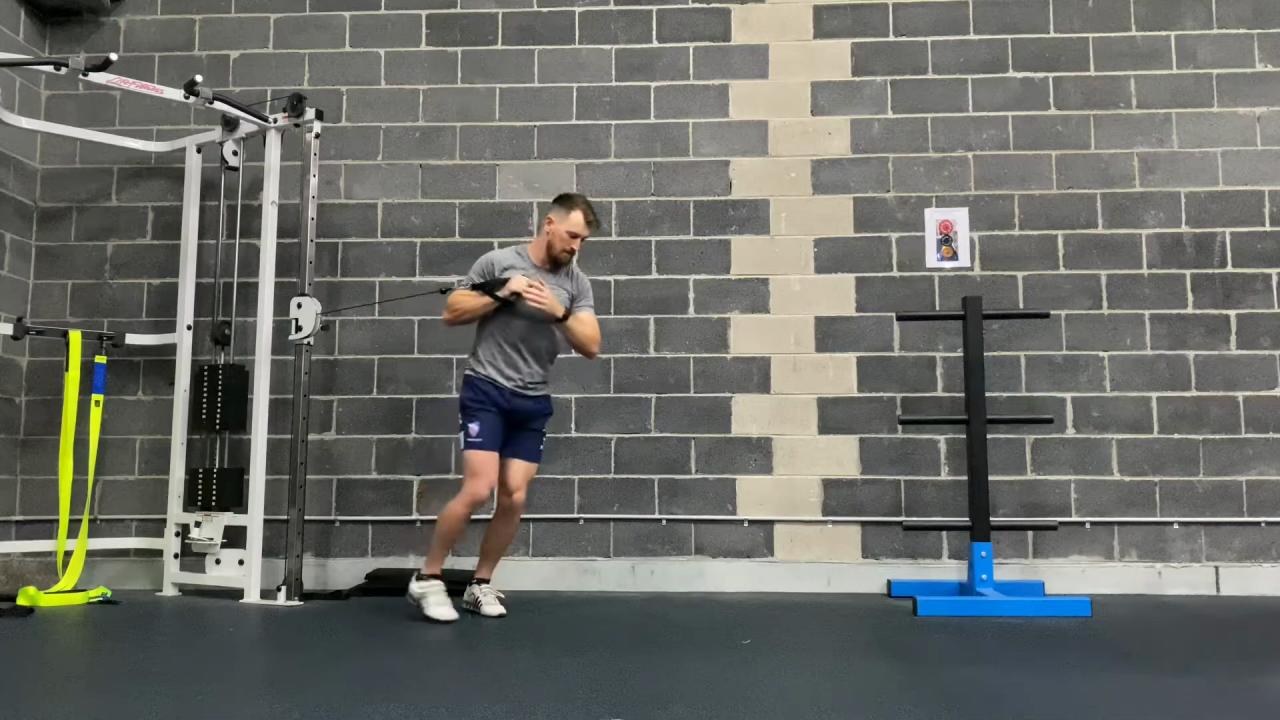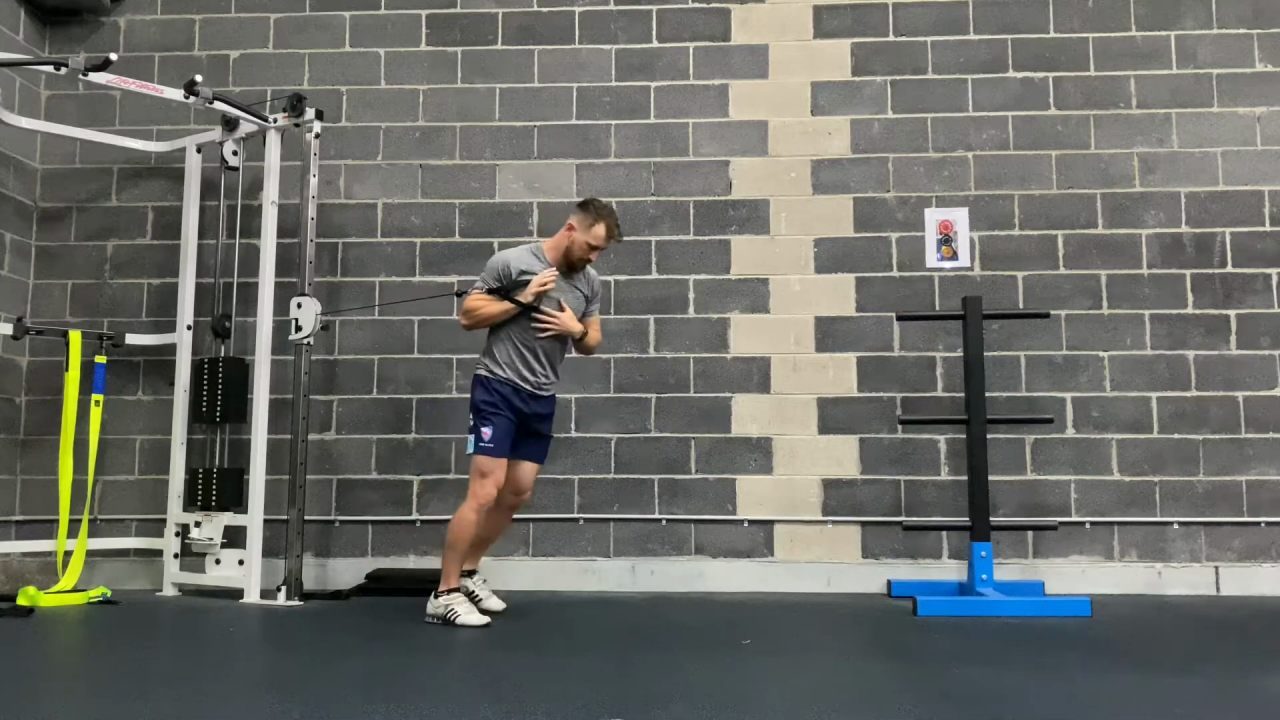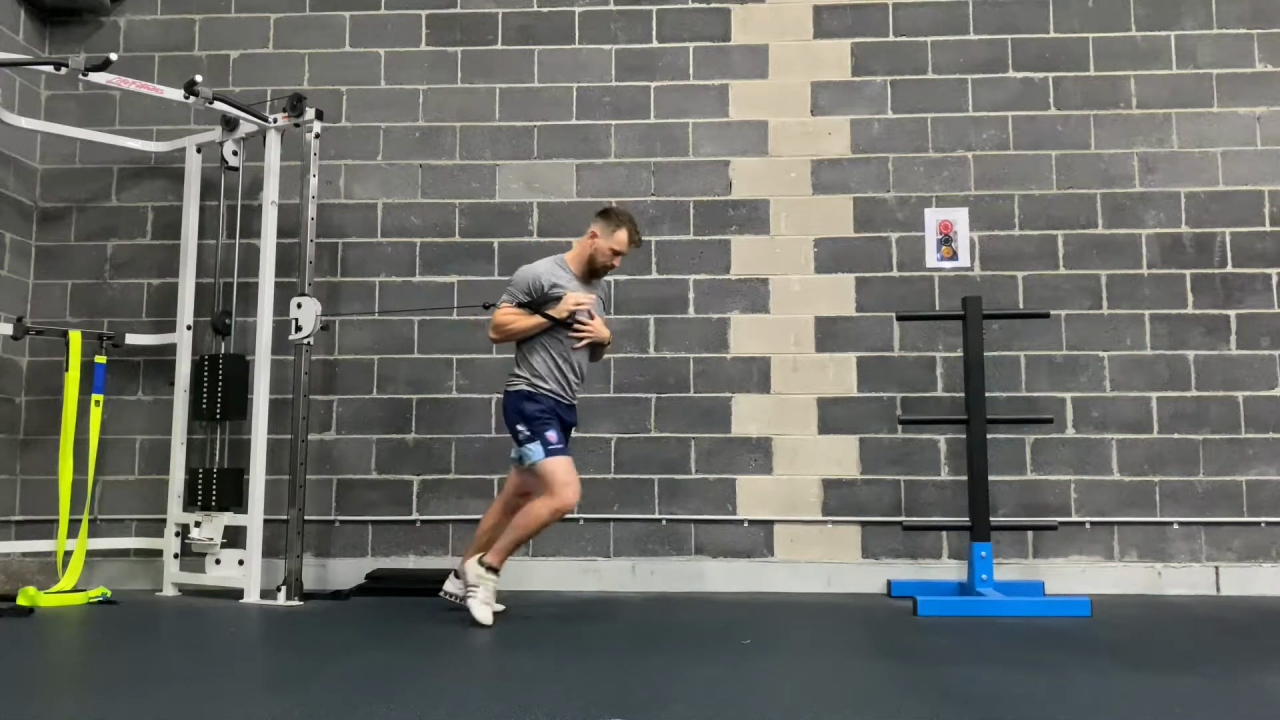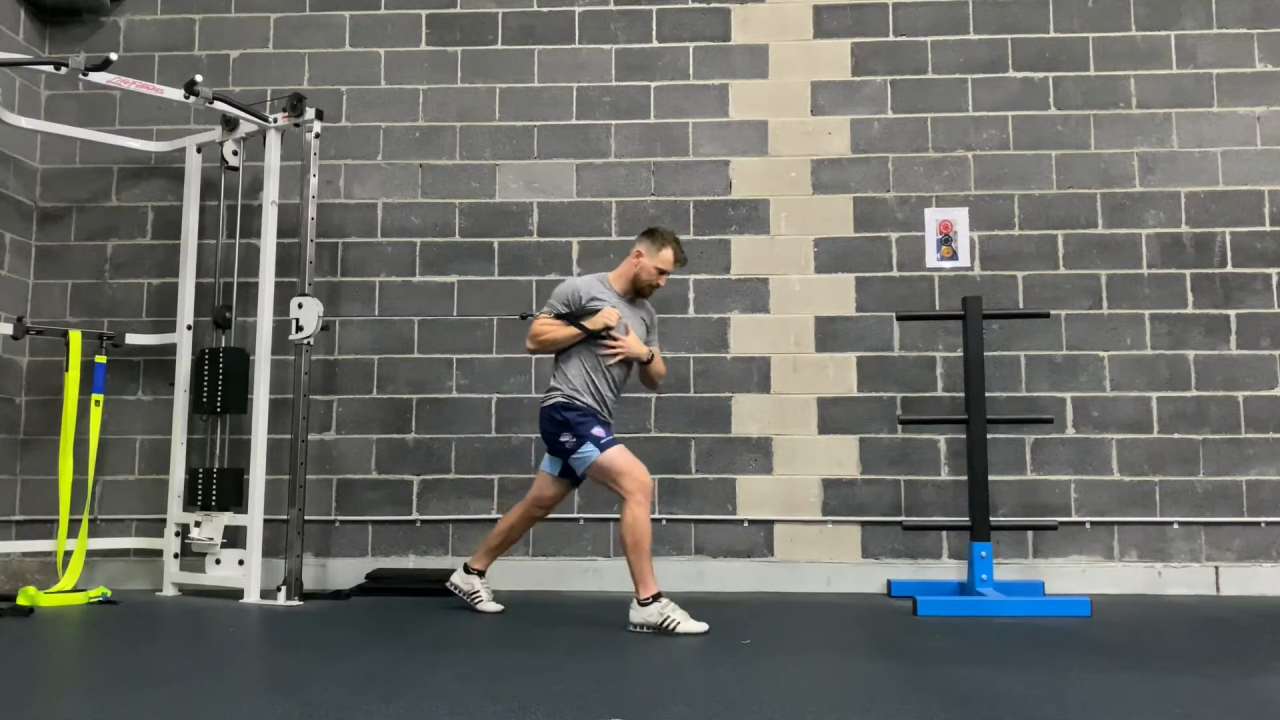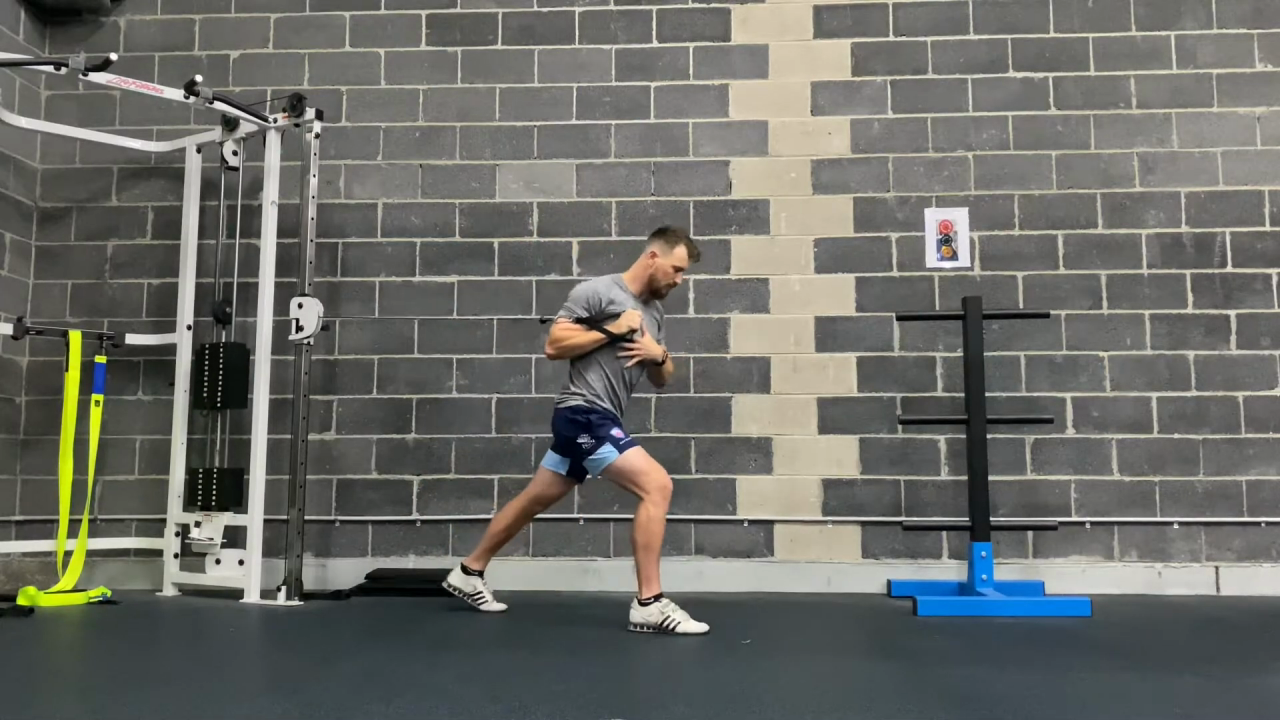
dt=0.4s
person 1, frame 1
left shoulder: (577, 283)
right shoulder: (498, 262)
left elbow: (591, 346)
right elbow: (451, 312)
left wrist: (562, 313)
right wrist: (501, 294)
left hip: (533, 400)
right hip: (485, 390)
left knee: (513, 499)
right knee: (477, 491)
left ankle: (481, 584)
right ankle: (428, 579)
person 1, frame 2
left shoulder: (589, 281)
right shoulder: (510, 262)
left elbow: (591, 345)
right elbow: (468, 316)
left wrist: (577, 328)
right wrist: (522, 299)
left hip: (541, 399)
right hip: (497, 389)
left knee: (516, 494)
right knee: (484, 494)
left ankle: (468, 573)
right ankle: (444, 595)
person 1, frame 3
left shoulder: (599, 289)
right shoulder: (537, 275)
left elbow: (594, 354)
right elbow: (497, 329)
left wrist: (604, 336)
right wrist: (554, 313)
left hip: (561, 405)
right hip: (532, 400)
left knee: (517, 497)
right knee: (562, 497)
left ankle: (463, 577)
right ankle: (486, 566)
person 1, frame 4
left shoulder: (645, 312)
right shoulder: (581, 289)
left elbow: (655, 380)
right elbow: (535, 340)
left wrist: (646, 354)
right wrist: (592, 325)
left hip: (590, 417)
right hip: (569, 411)
left knee: (537, 504)
right knee: (639, 485)
left ankle: (471, 573)
right ankle: (648, 604)
person 1, frame 5
left shoulder: (655, 311)
right shoulder: (596, 291)
left elbow: (662, 379)
right elbow: (553, 345)
left wrist: (659, 355)
right wrist: (611, 329)
left hip: (598, 421)
right hip: (584, 415)
left knee: (535, 500)
right knee: (657, 486)
left ankle: (468, 572)
right ankle: (649, 604)
